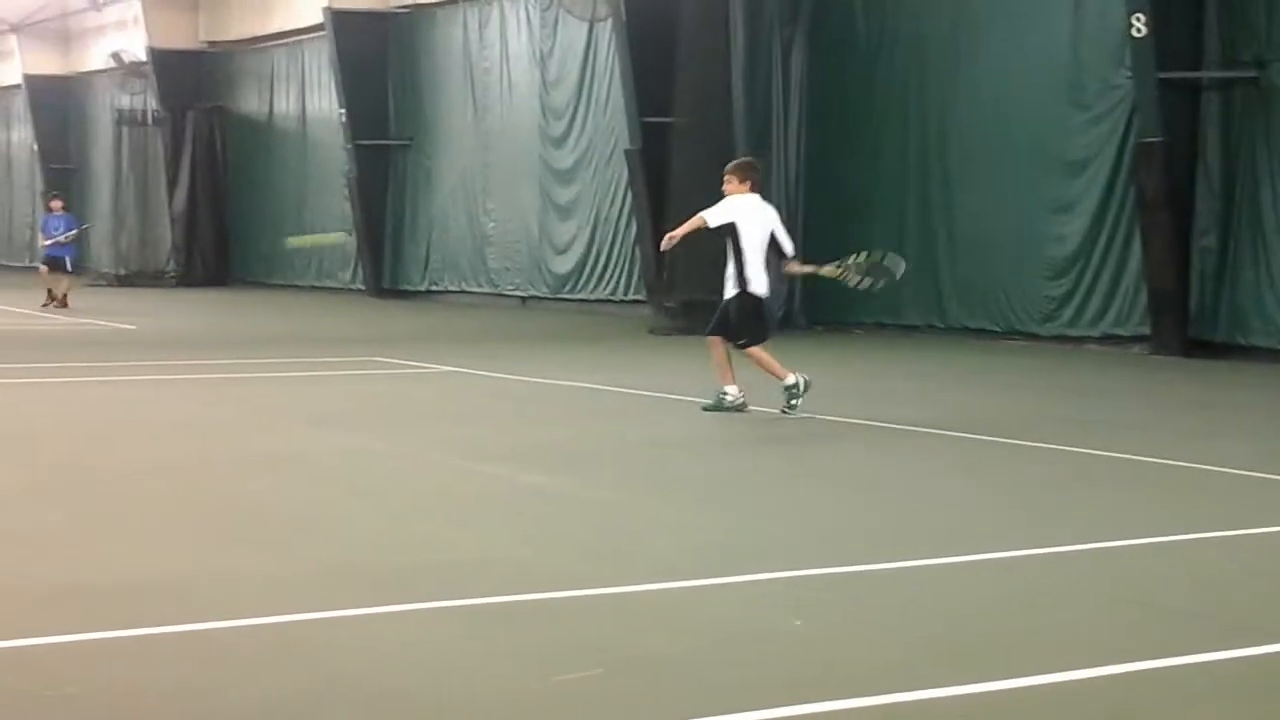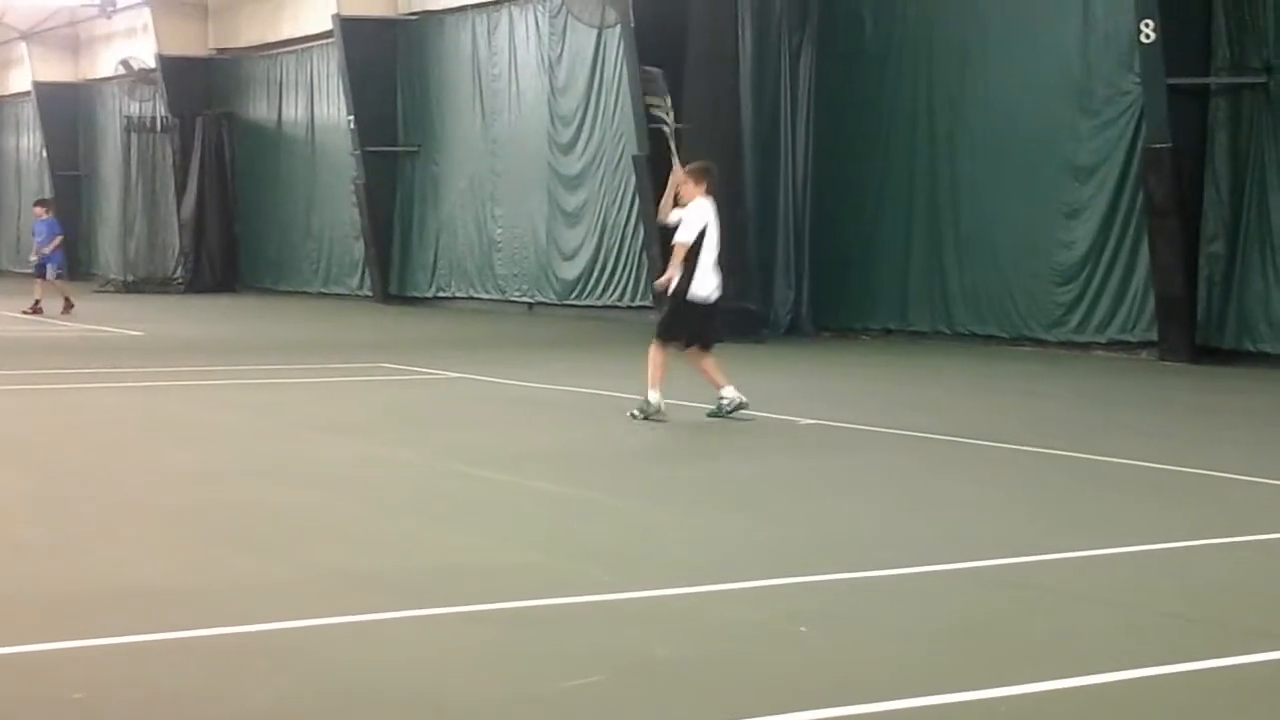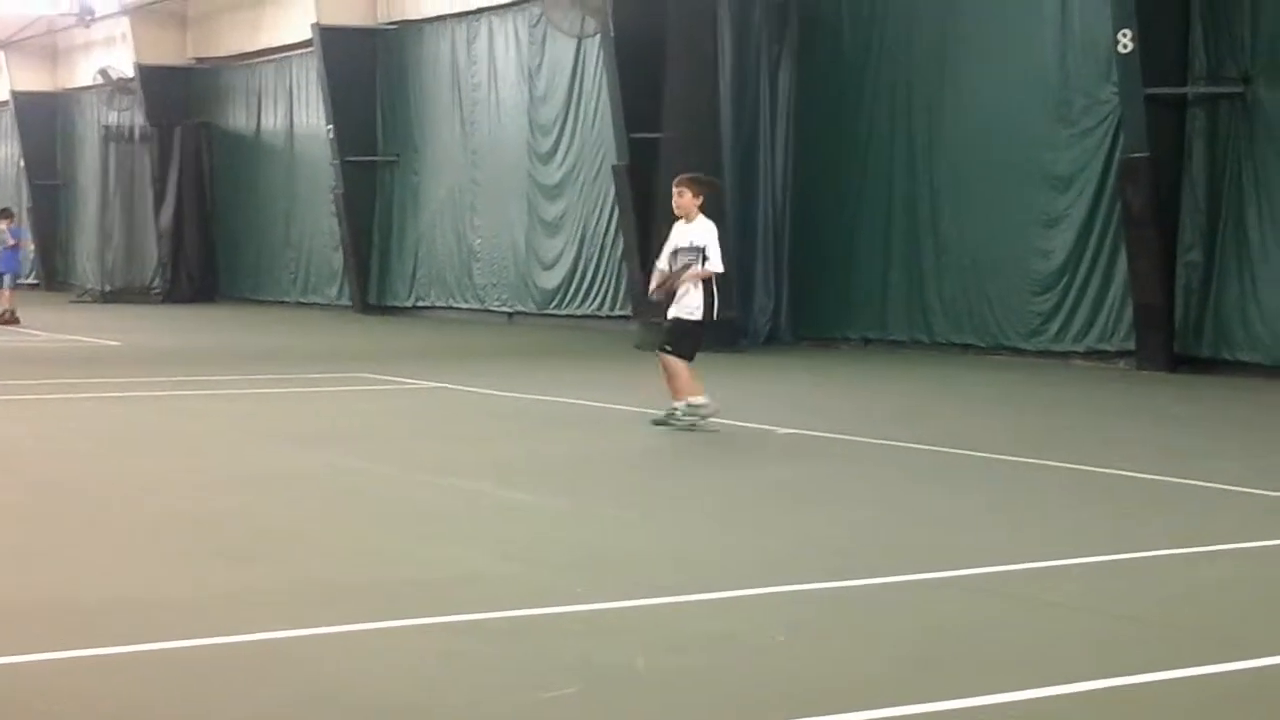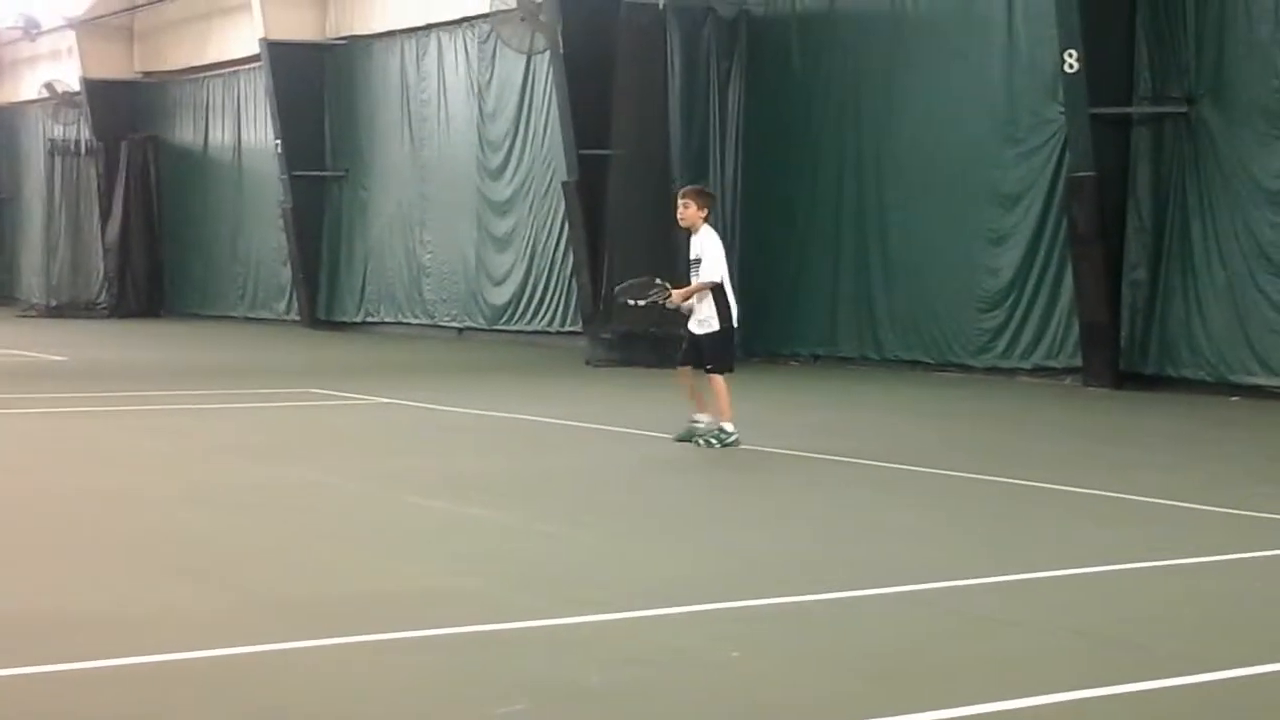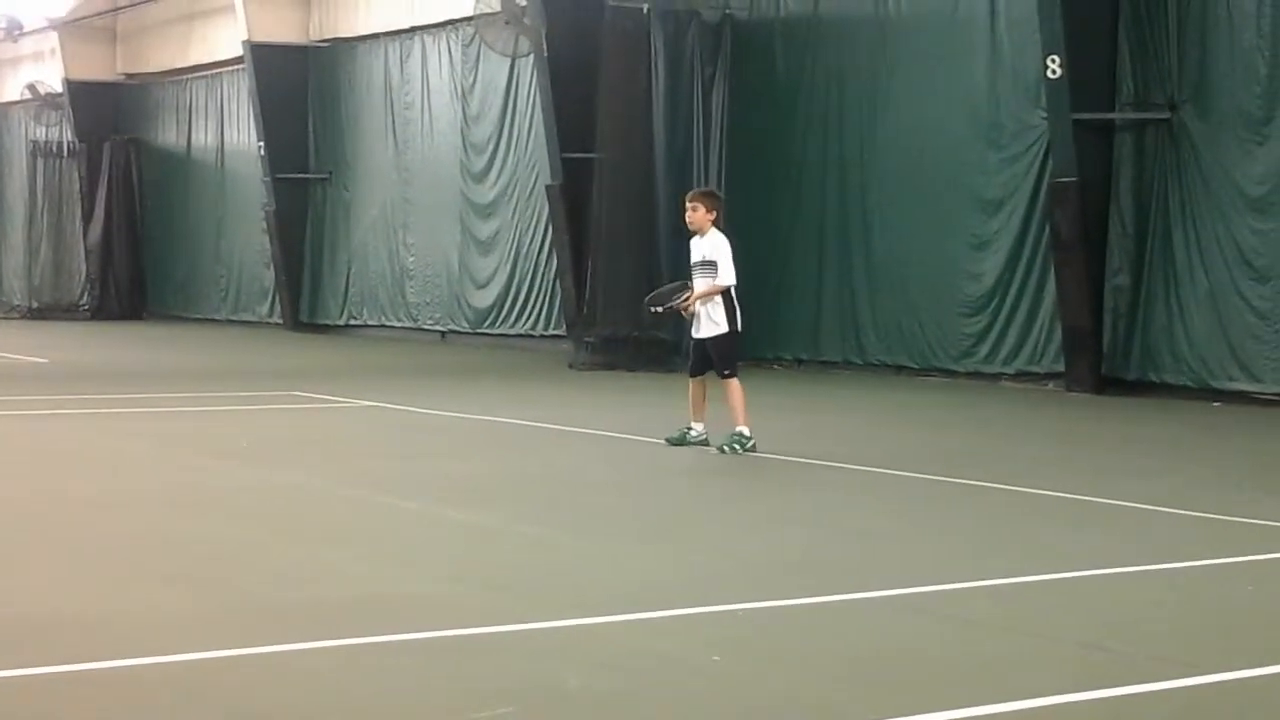
dt=0.5s
person 1, frame 1
left shoulder: (735, 203)
right shoulder: (769, 210)
left elbow: (705, 217)
right elbow: (786, 248)
left wrist: (677, 234)
right wrist: (791, 264)
left hip: (746, 289)
right hip: (739, 289)
left knee: (747, 345)
right knee: (715, 336)
left ankle: (793, 381)
right ankle: (732, 394)
person 1, frame 2
left shoulder: (698, 207)
right shoulder: (700, 209)
left elbow: (683, 242)
right elbow: (665, 216)
left wrist: (670, 273)
right wrist: (672, 185)
left hip: (690, 290)
right hip: (706, 293)
left knee: (659, 343)
right knee: (696, 349)
left ankle: (653, 401)
right ankle: (729, 396)
person 1, frame 3
left shoulder: (707, 228)
right shoulder: (676, 228)
left elbow: (715, 267)
right elbow: (662, 263)
left wrist: (692, 276)
right wrist: (656, 282)
left hip: (698, 306)
right hip: (678, 305)
left knee: (669, 354)
right knee: (666, 356)
left ankle: (697, 402)
right ankle: (680, 407)
person 1, frame 4
left shoulder: (708, 238)
right shoulder: (694, 238)
left elbow: (711, 279)
left wrist: (683, 293)
right wrist: (690, 302)
left hip: (717, 318)
right hip: (699, 318)
left knee: (714, 372)
right knee: (685, 367)
left ankle: (727, 429)
right ankle: (703, 420)
person 1, frame 5
left shoulder: (719, 241)
right shoulder: (694, 242)
left elbow: (725, 281)
left wrist: (696, 295)
right wrist: (691, 305)
left hip: (722, 322)
right hip: (701, 323)
left knee: (728, 375)
right knee: (696, 375)
left ankle: (743, 433)
right ankle: (696, 429)
